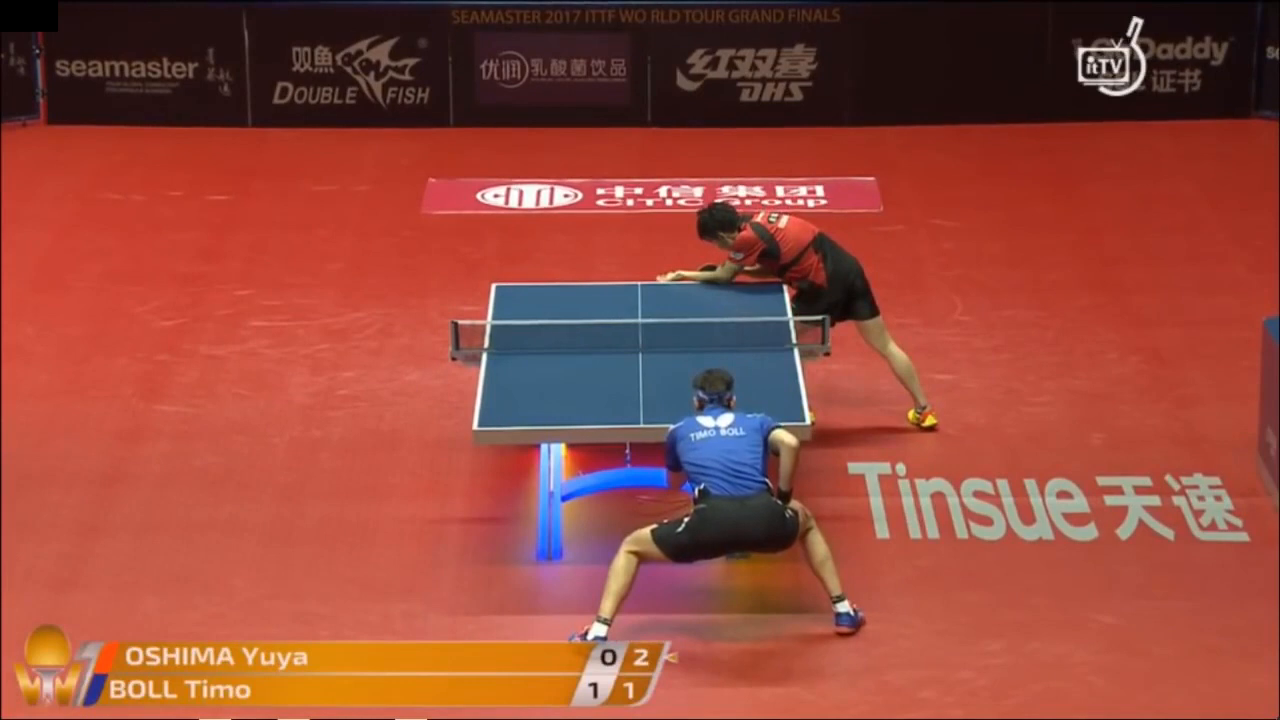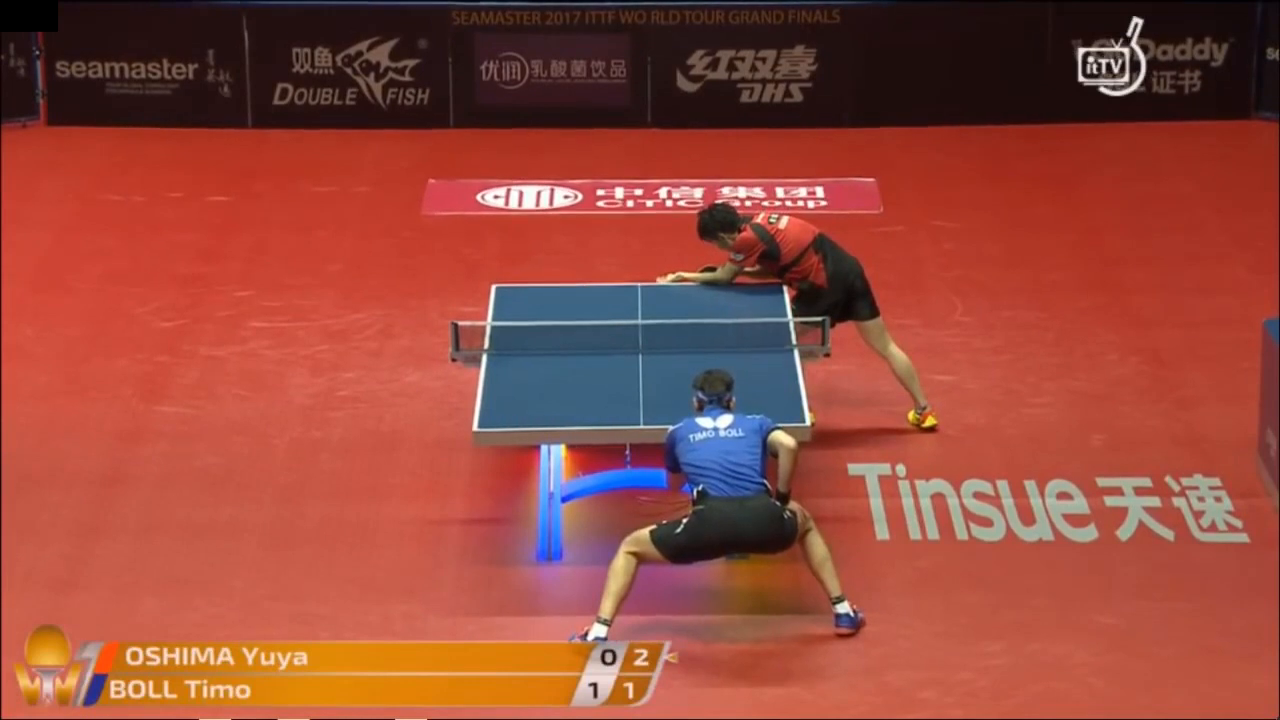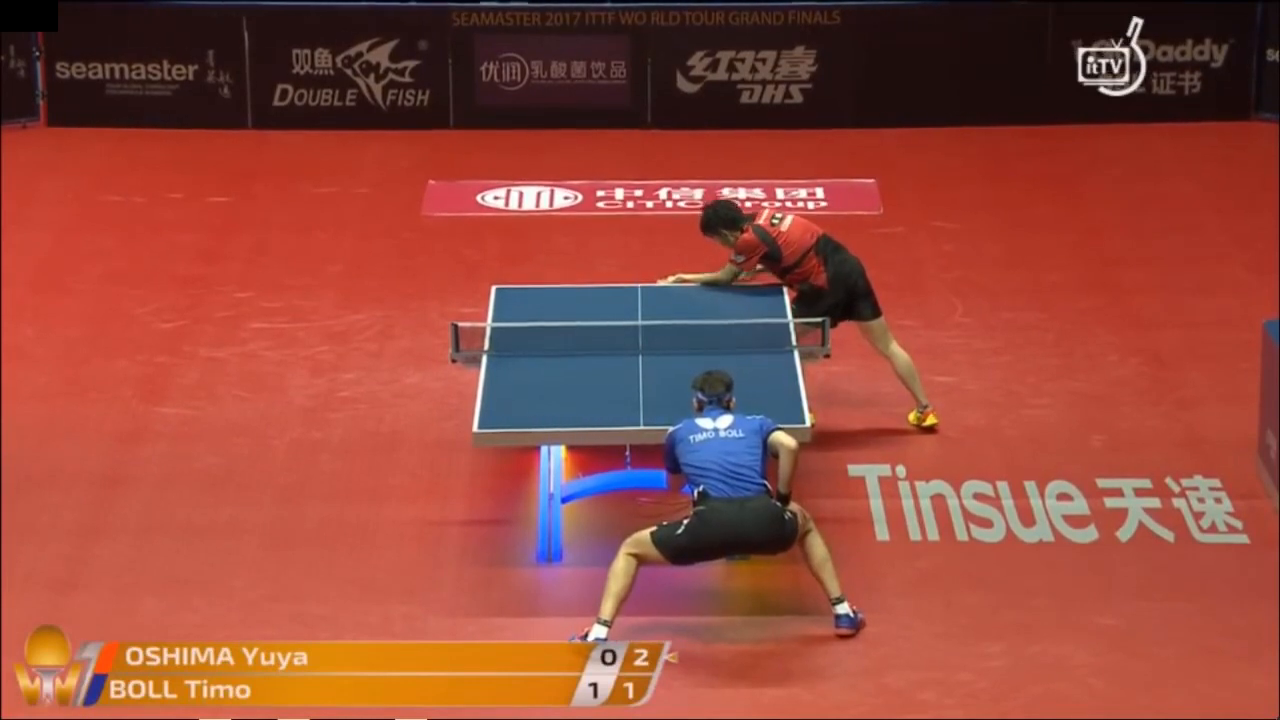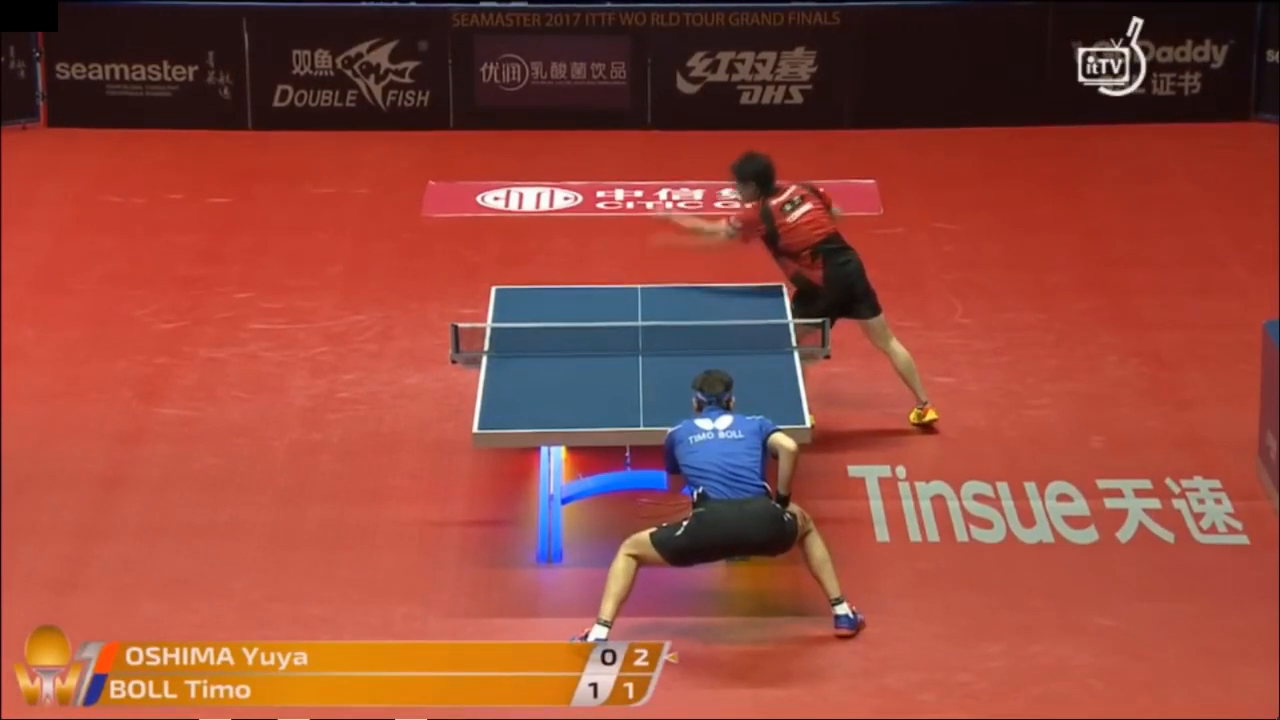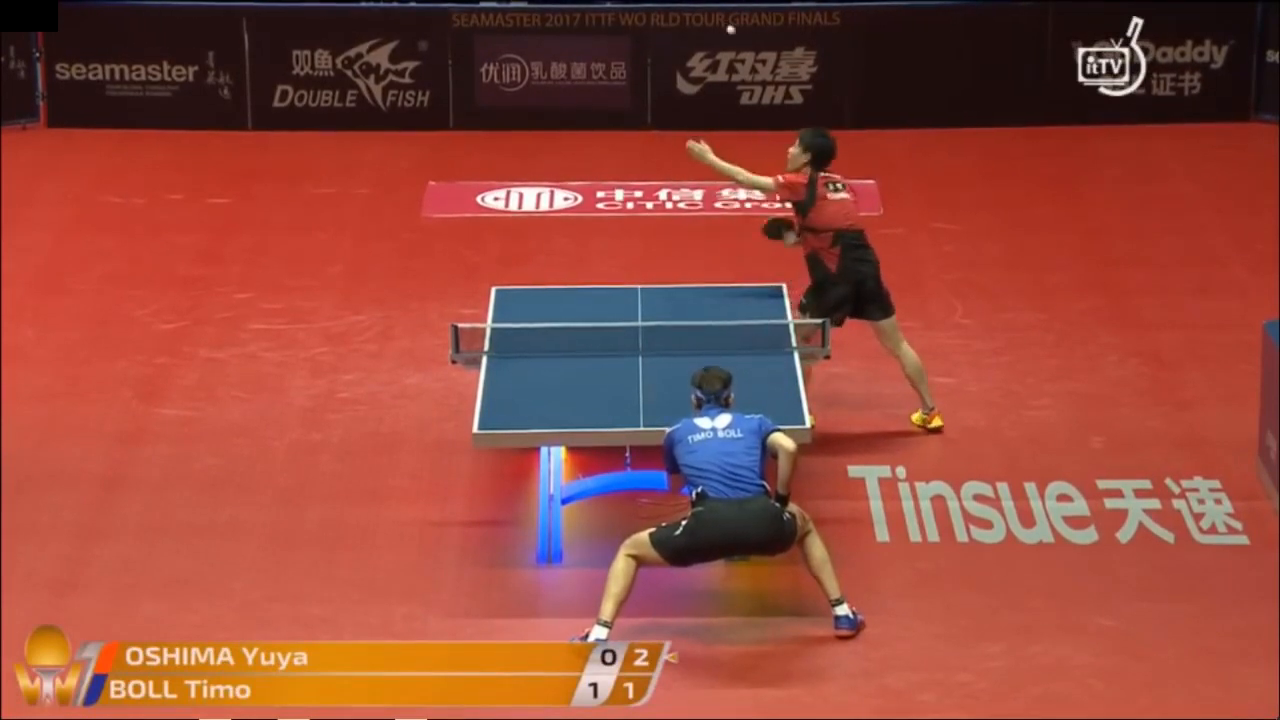
dt=0.5s
person 1, frame 1
left shoulder: (680, 431)
right shoulder: (757, 422)
right elbow: (790, 443)
right wrist: (784, 496)
left hip: (712, 521)
right hip: (764, 519)
left knee: (631, 547)
right knee: (806, 522)
left ankle: (598, 634)
right ankle: (844, 613)
person 1, frame 2
left shoulder: (679, 431)
right shoulder: (756, 423)
right elbow: (788, 445)
right wrist: (783, 498)
left hip: (710, 523)
right hip: (762, 521)
left knee: (630, 548)
right knee: (805, 523)
left ankle: (598, 634)
right ankle: (843, 613)
person 1, frame 3
left shoulder: (678, 433)
right shoulder: (756, 424)
right elbow: (789, 446)
right wrist: (783, 499)
left hip: (710, 524)
right hip: (763, 521)
left knee: (630, 550)
right knee: (804, 524)
left ankle: (598, 635)
right ankle: (843, 614)
person 1, frame 4
left shoulder: (678, 434)
right shoulder: (756, 424)
right elbow: (789, 447)
right wrist: (782, 500)
left hip: (709, 527)
right hip: (763, 523)
left knee: (630, 550)
right knee: (805, 525)
left ankle: (599, 635)
right ankle: (843, 614)
person 1, frame 5
left shoulder: (677, 433)
right shoulder: (755, 423)
right elbow: (788, 448)
right wrist: (782, 500)
left hip: (708, 525)
right hip: (761, 523)
left knee: (629, 551)
right knee: (803, 525)
left ankle: (599, 636)
right ankle: (842, 615)
person 2, frame 1
left shoulder: (748, 238)
right shoulder: (762, 219)
left elbow: (723, 277)
left wrist: (681, 275)
right wrist: (744, 269)
left hip: (826, 284)
right hip: (848, 267)
right knee: (885, 345)
right ankle: (923, 409)
person 2, frame 2
left shoulder: (748, 239)
right shoulder: (761, 220)
left elbow: (724, 277)
left wrist: (681, 276)
right wrist: (744, 270)
left hip: (825, 285)
right hip: (849, 268)
right knee: (885, 346)
right ankle: (923, 409)
person 2, frame 3
left shoulder: (750, 240)
right shoulder: (767, 216)
left elbow: (724, 278)
left wrist: (682, 278)
right wrist: (756, 269)
left hip: (827, 286)
right hip: (851, 268)
right knee: (887, 346)
right ankle: (924, 409)
person 2, frame 4
left shoulder: (758, 215)
right shoulder: (804, 190)
left elbow: (719, 234)
right elbow: (835, 214)
left wrist: (681, 220)
left hip: (821, 285)
right hip: (850, 267)
right knee: (887, 342)
right ankle: (924, 406)
person 2, frame 5
left shoulder: (802, 183)
right shoulder: (841, 184)
left elbow: (751, 180)
left wrist: (709, 158)
right wrist: (803, 237)
left hip: (834, 276)
right hip: (867, 266)
left knee: (799, 341)
right knee: (897, 344)
right ankle: (929, 412)
